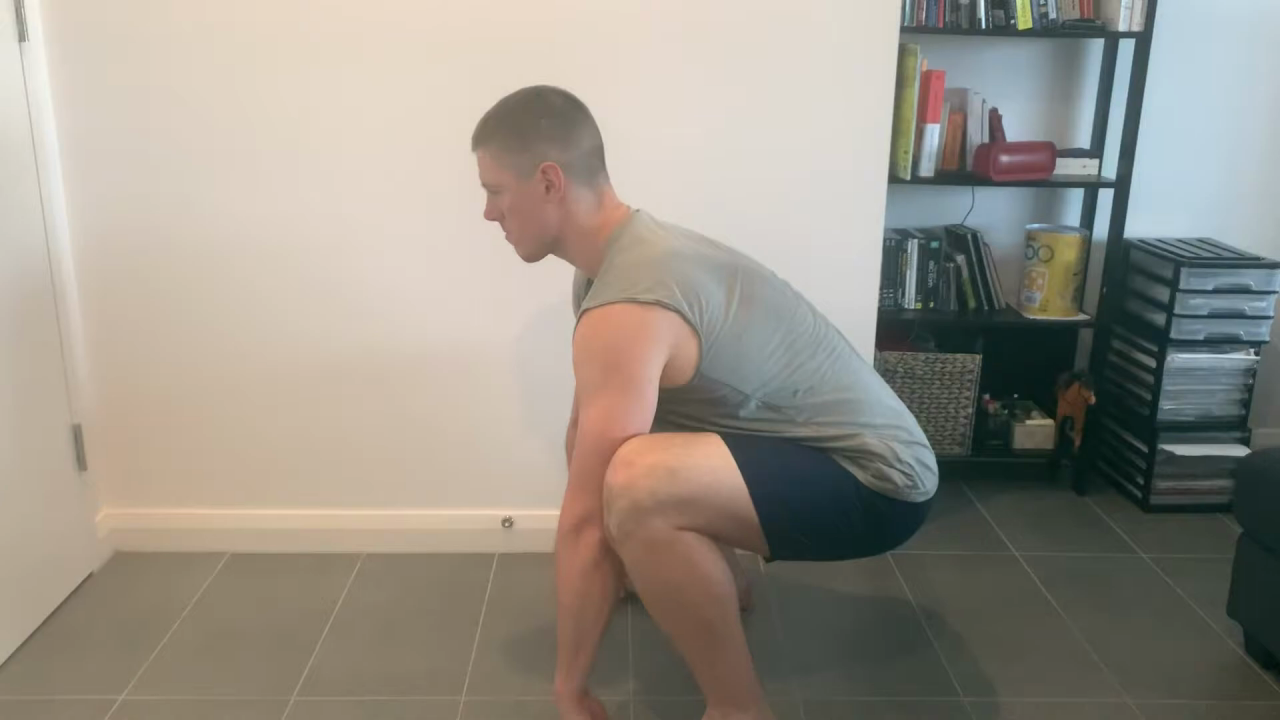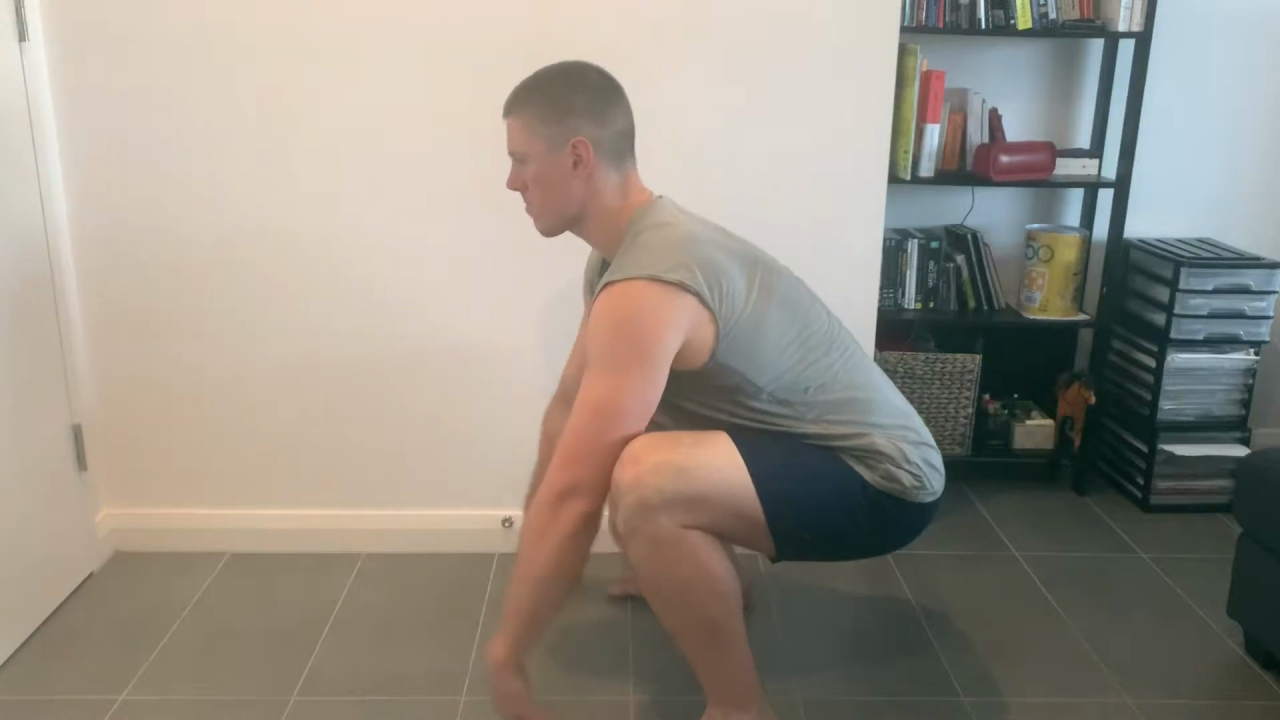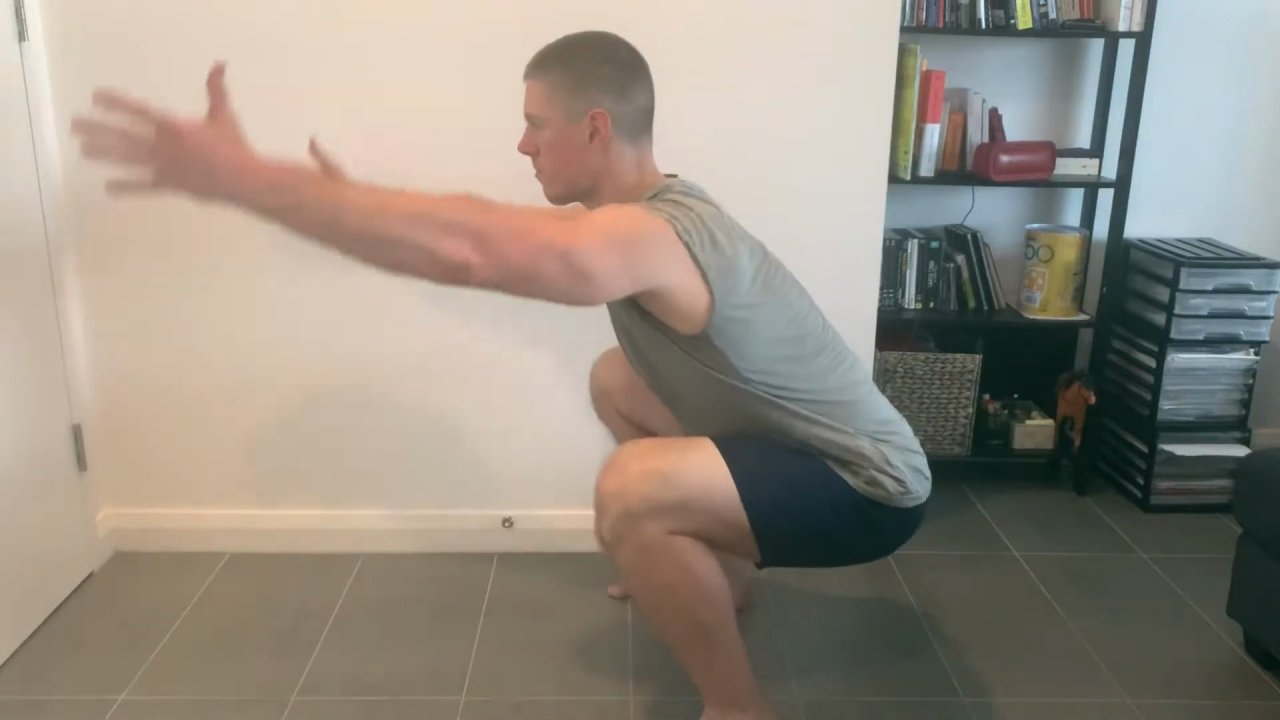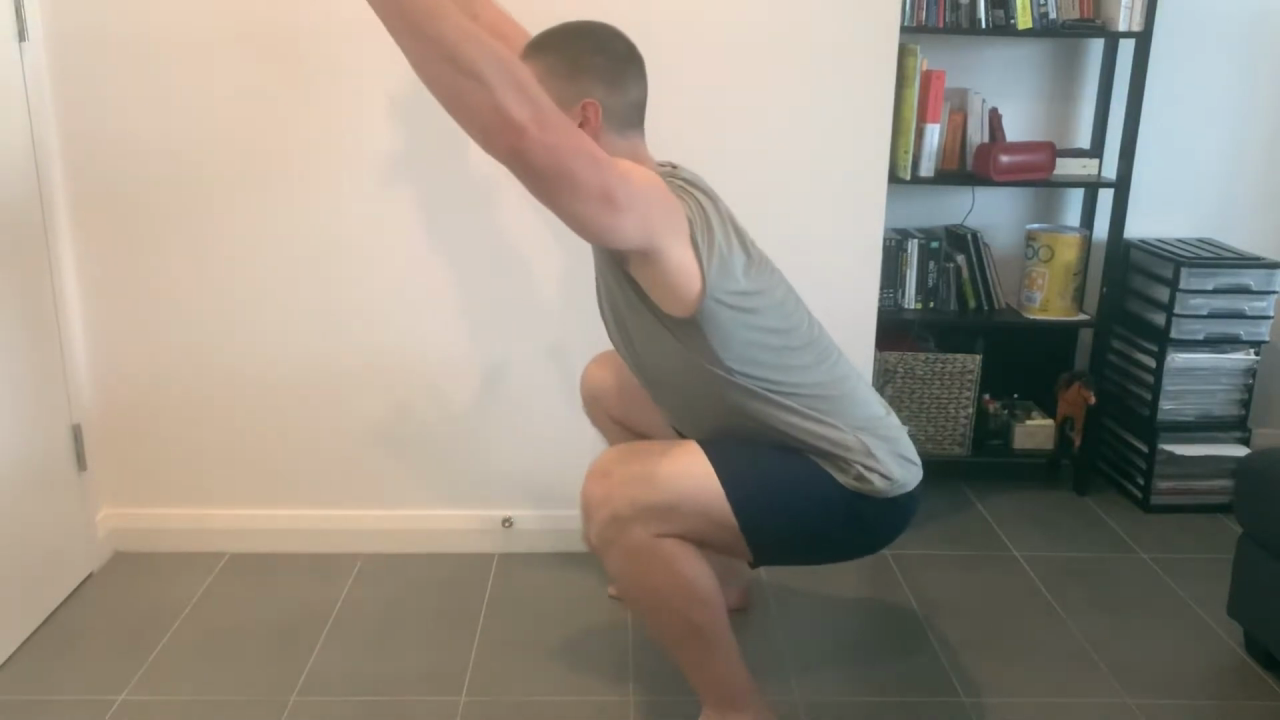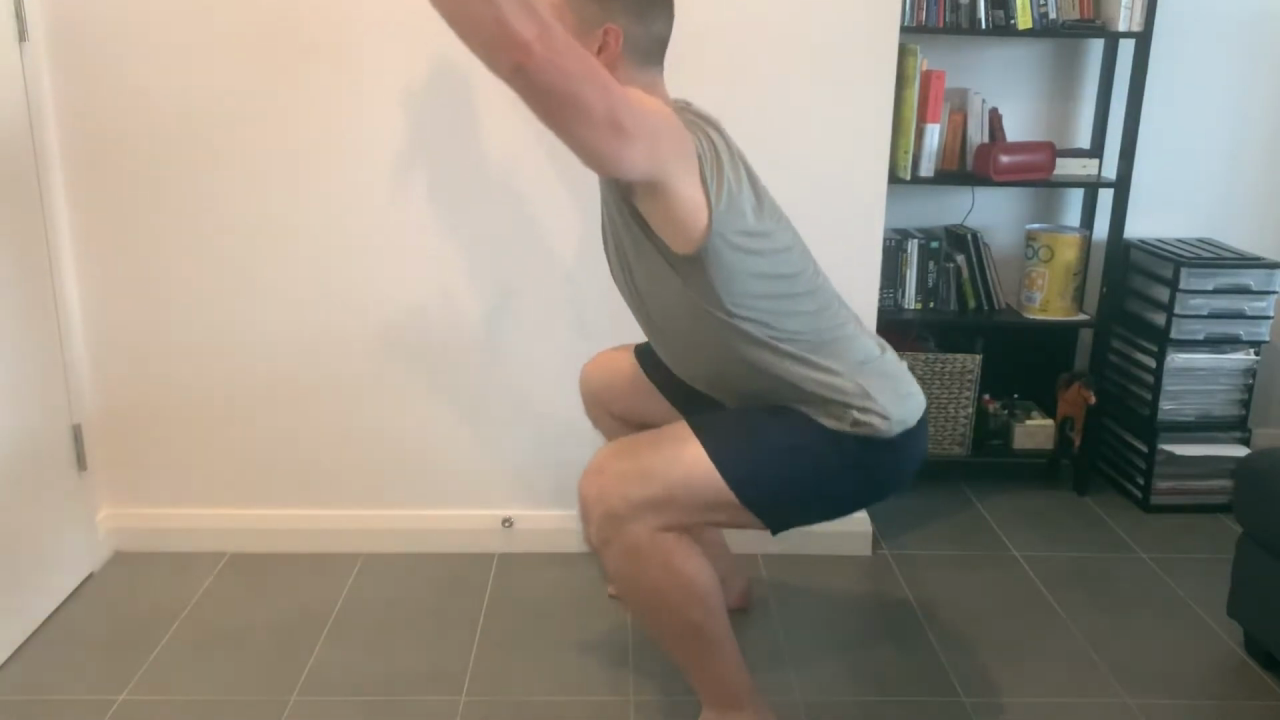
dt=0.4s
person 1, frame 1
left shoulder: (624, 311)
right shoulder: (627, 251)
left elbow: (588, 520)
right elbow: (585, 432)
left hip: (876, 485)
right hip: (843, 445)
left knee: (638, 484)
right ankle: (700, 580)
person 1, frame 2
left shoulder: (644, 292)
right shoulder: (629, 252)
left elbow: (574, 494)
right elbow: (572, 406)
left wrist: (506, 653)
right wrist: (538, 546)
left hip: (879, 481)
right hip: (825, 441)
left knee: (645, 487)
right knee: (658, 405)
right ankle: (708, 578)
person 1, frame 3
left shoulder: (651, 241)
right shoulder: (642, 213)
left elbow: (456, 249)
right elbow: (477, 227)
left wrist: (242, 180)
right wrist: (345, 195)
left hip: (869, 492)
right hip: (817, 454)
left knee: (629, 492)
right knee: (617, 381)
right ankle: (713, 571)
person 1, frame 4
left shoulder: (647, 210)
right shoulder: (645, 193)
left elbow: (514, 123)
right elbow: (517, 60)
left hip: (859, 487)
right hip: (813, 444)
left knee: (617, 495)
right knee: (608, 385)
right ankle: (714, 572)
person 1, frame 5
left shoulder: (659, 144)
right shoulder: (652, 131)
left hip: (859, 429)
right hip: (799, 383)
left knee: (614, 496)
right knee: (611, 385)
right ankle: (715, 577)
